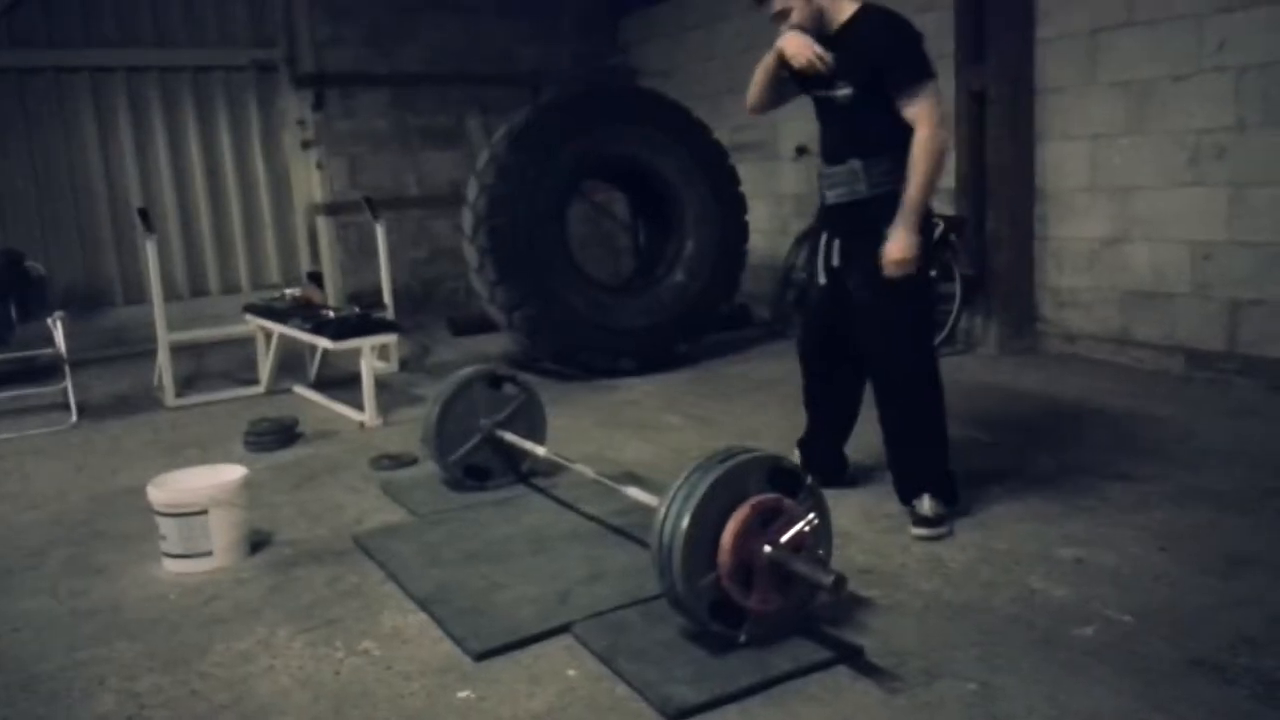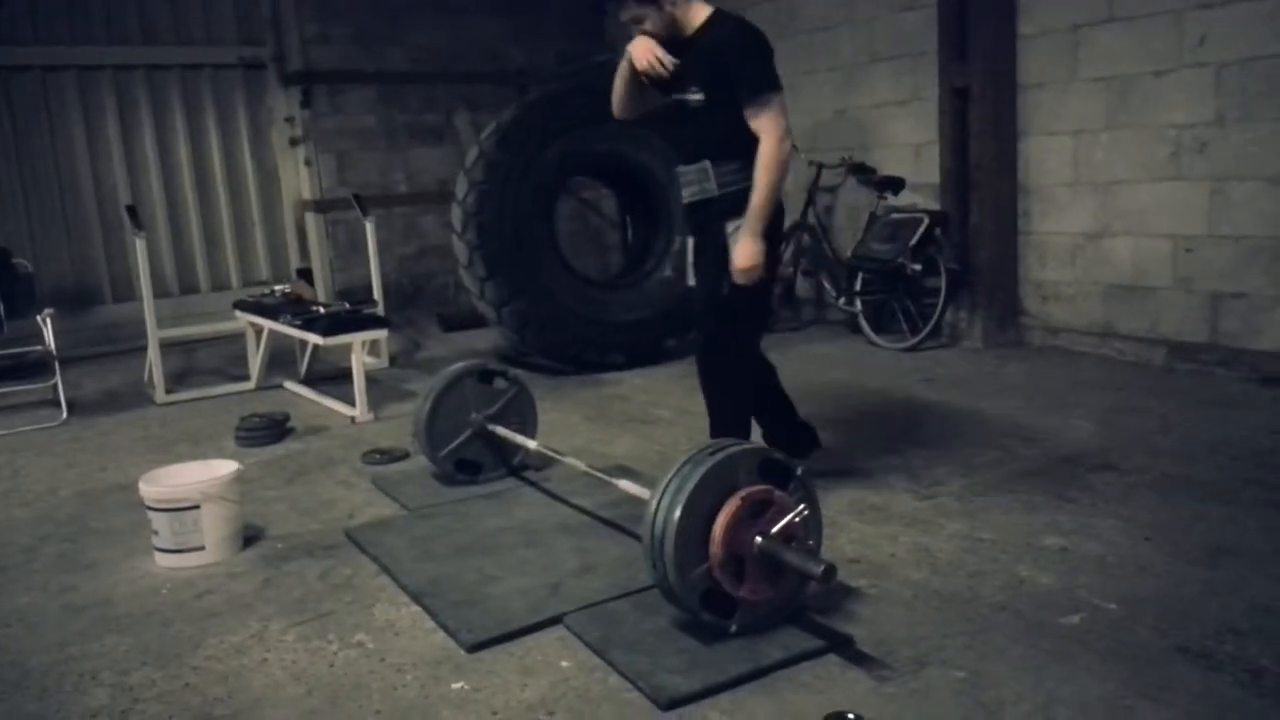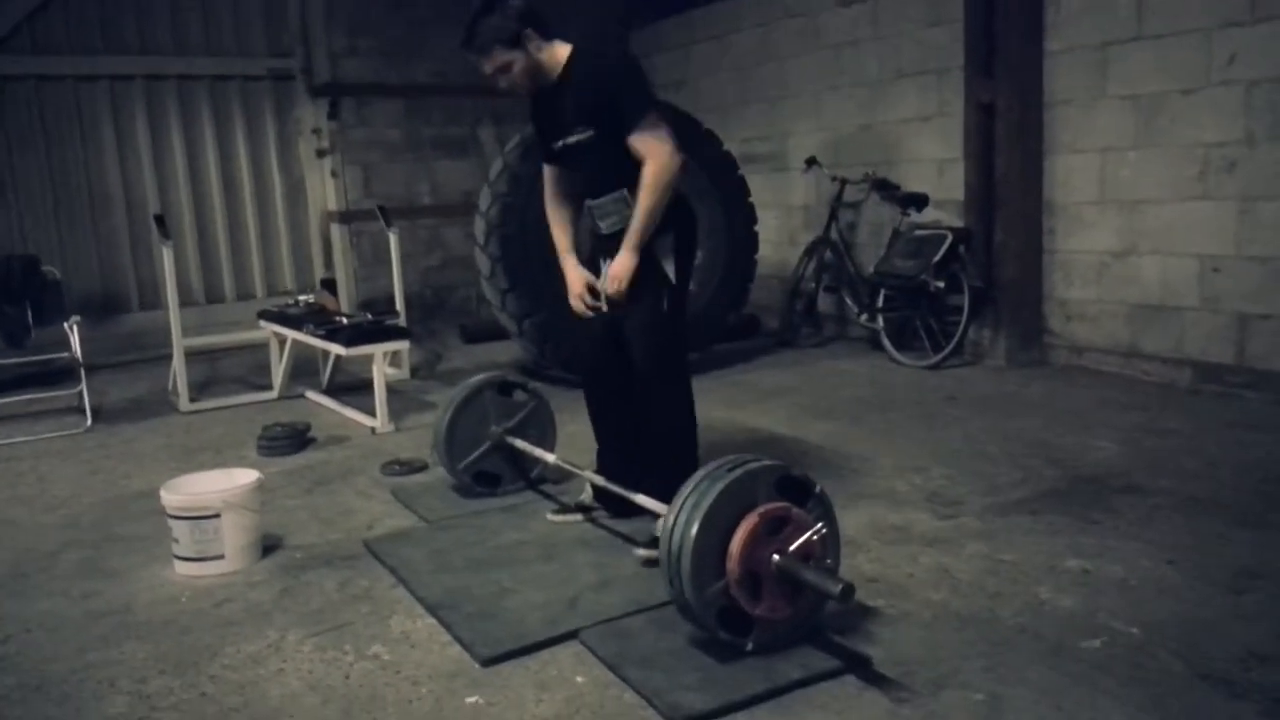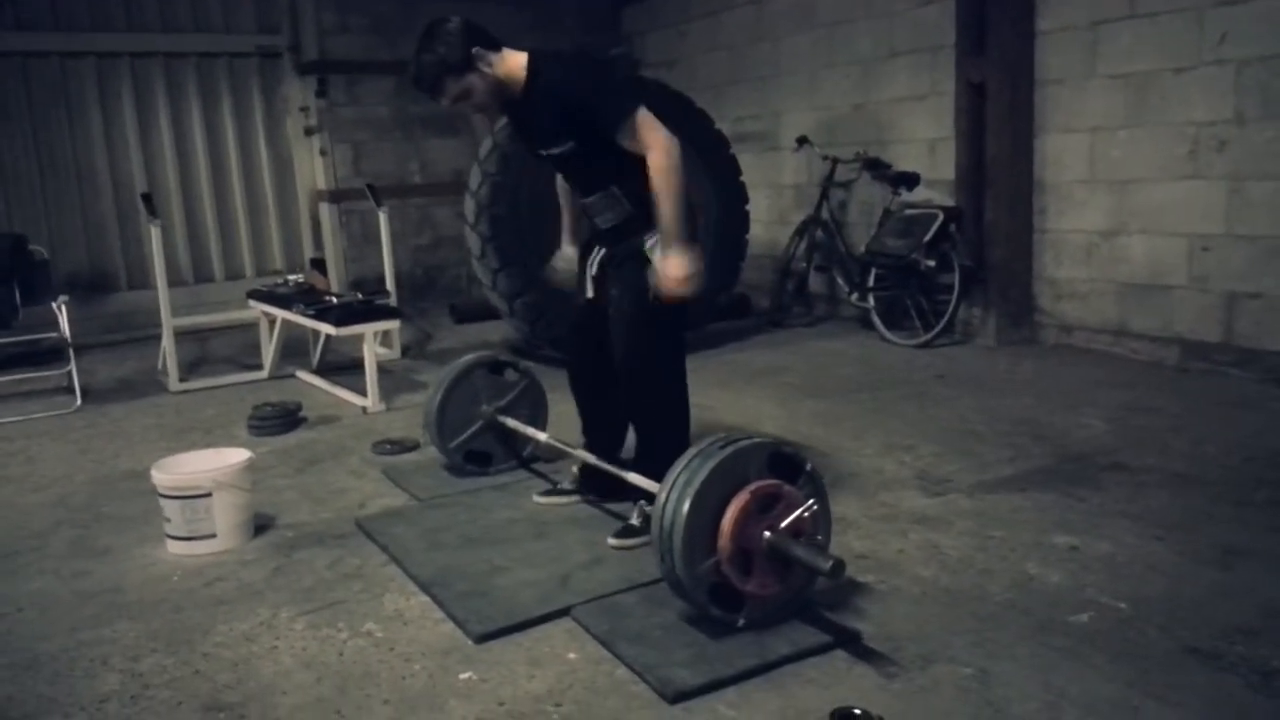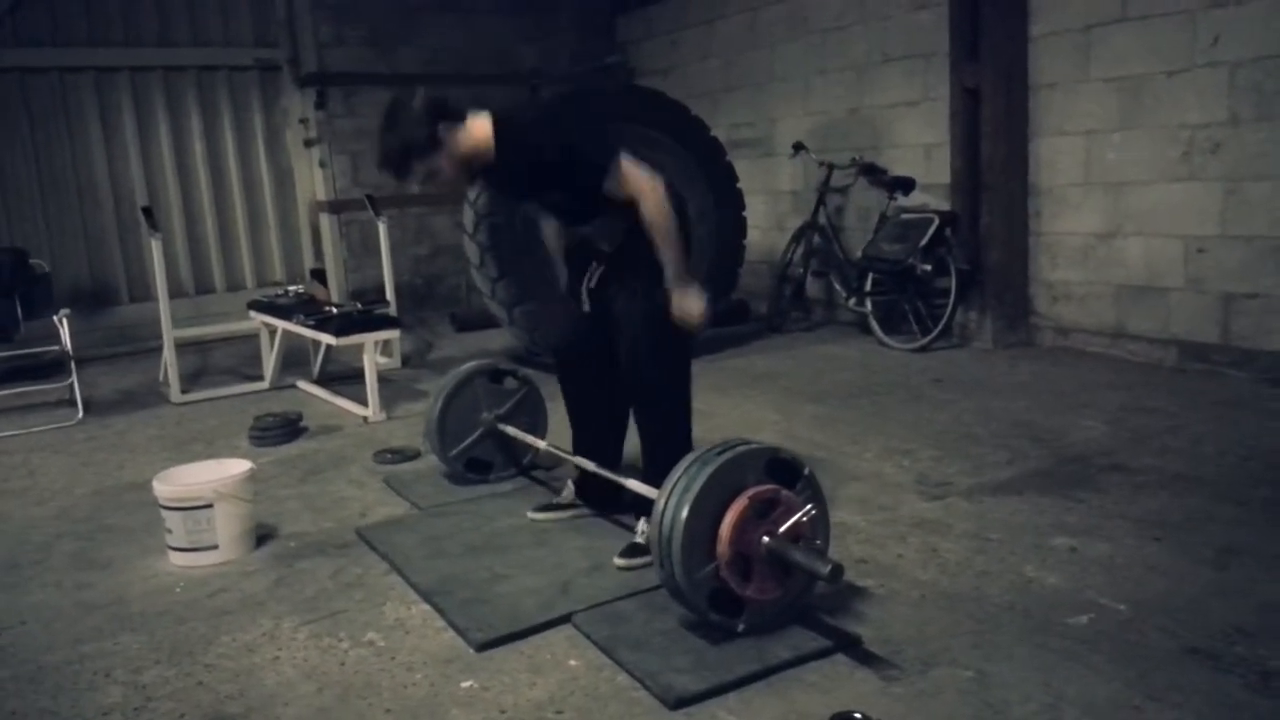
dt=1s
person 1, frame 1
right shoulder: (814, 46)
left elbow: (930, 127)
right elbow: (757, 103)
left wrist: (907, 226)
right wrist: (780, 48)
left hip: (883, 223)
right hip: (836, 221)
left knee: (899, 359)
right knee: (821, 346)
left ankle: (928, 490)
right ankle: (819, 457)
person 1, frame 2
left shoulder: (733, 40)
right shoulder: (673, 50)
left elbow: (775, 138)
right elbow: (625, 110)
left wrist: (753, 233)
right wrist: (632, 55)
left hip: (738, 219)
right hip: (707, 218)
left knee: (721, 350)
right knee: (733, 345)
right ankle: (792, 439)
person 1, frame 3
left shoulder: (603, 71)
right shoulder: (543, 100)
left elbow: (664, 159)
right elbow: (557, 188)
left wrist: (632, 251)
right wrist: (570, 262)
left hip: (653, 240)
right hip: (604, 249)
left knee: (656, 371)
right knee: (601, 371)
left ankle: (675, 505)
right ankle: (615, 488)
person 1, frame 4
left shoulder: (567, 79)
right shoulder: (519, 103)
left elbow: (660, 147)
left wrist: (676, 246)
right wrist: (569, 240)
left hip: (647, 230)
right hip: (607, 229)
left knee: (642, 360)
right knee: (585, 356)
left ankle: (659, 496)
right ankle: (599, 473)
person 1, frame 5
left shoulder: (539, 133)
right shoulder: (492, 159)
left elbow: (648, 188)
left wrist: (680, 285)
right wrist: (569, 278)
left hip: (645, 243)
right hip: (601, 245)
left knee: (648, 366)
right knee: (579, 359)
right ankle: (594, 487)
